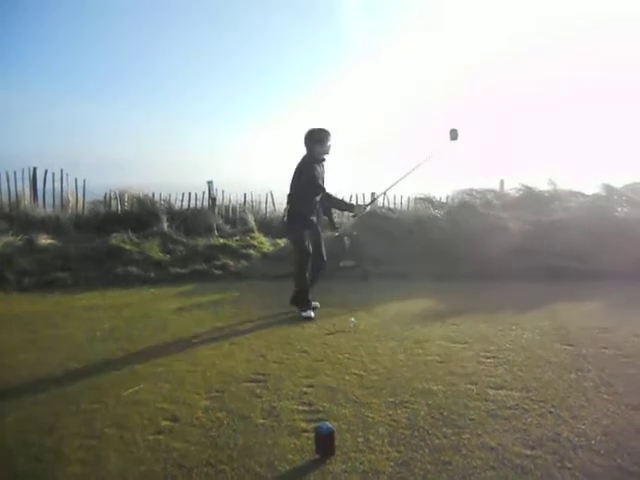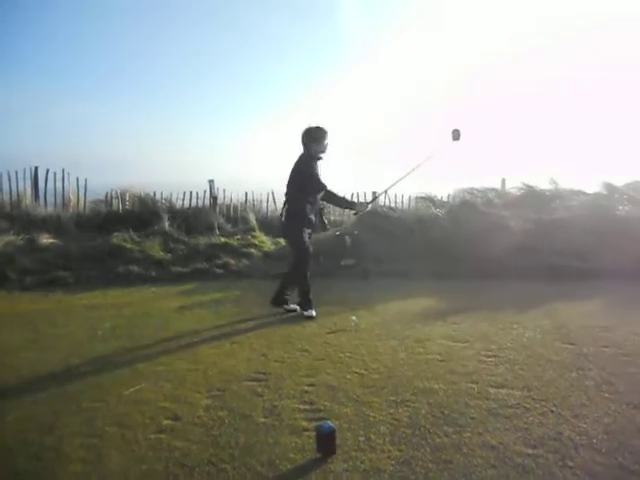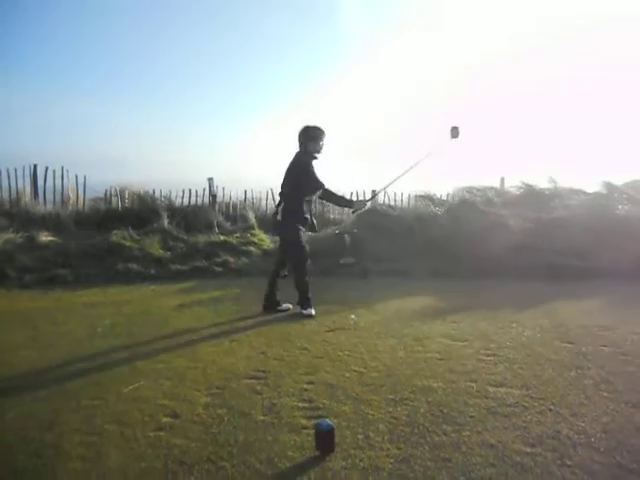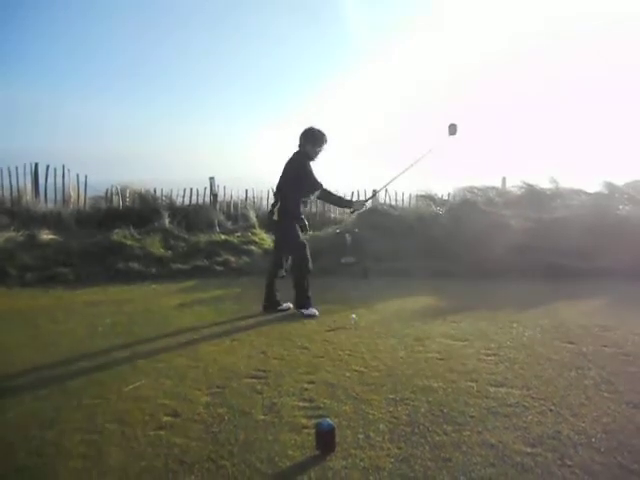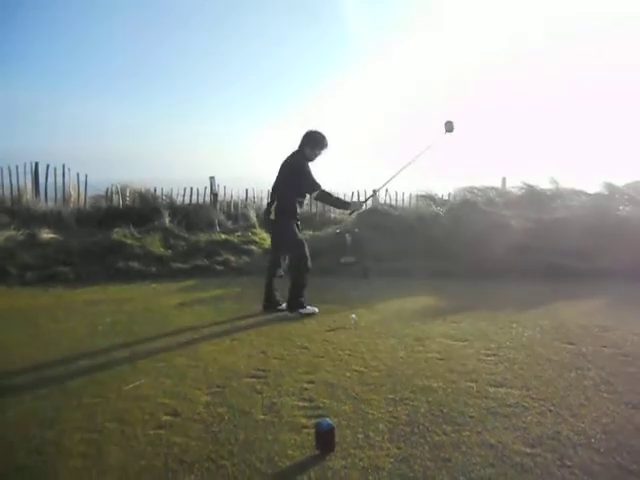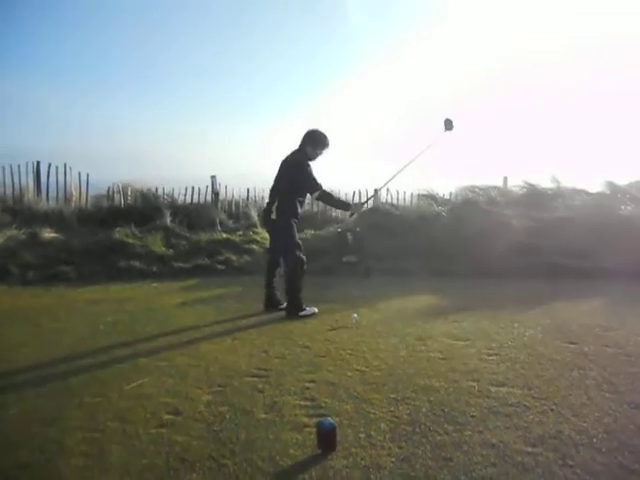
dt=0.1s
person 1, frame 1
left shoulder: (318, 164)
right shoulder: (307, 167)
right elbow: (322, 196)
left wrist: (330, 217)
right wrist: (351, 208)
left hip: (311, 219)
right hip: (298, 220)
left knee: (319, 260)
right knee: (304, 260)
left ankle: (299, 296)
right ankle: (304, 304)
person 1, frame 2
left shoulder: (309, 163)
right shoulder: (306, 165)
right elbow: (324, 193)
left wrist: (320, 216)
right wrist: (353, 205)
left hip: (302, 218)
right hip: (294, 219)
left knee: (301, 260)
right knee: (303, 260)
left ankle: (281, 297)
right ankle: (306, 304)
person 1, frame 3
left shoulder: (304, 161)
right shoulder: (302, 164)
right elbow: (321, 192)
left wrist: (310, 218)
right wrist: (351, 204)
left hip: (295, 217)
right hip: (289, 218)
left knee: (285, 260)
right knee: (300, 259)
left ankle: (271, 302)
right ankle: (305, 303)
person 1, frame 4
left shoulder: (298, 161)
right shoulder: (300, 164)
right elbow: (320, 192)
left wrist: (301, 218)
right wrist: (350, 204)
left hip: (283, 216)
right hip: (284, 217)
left knee: (279, 259)
right knee: (302, 257)
left ankle: (271, 301)
right ankle: (303, 303)
person 1, frame 5
left shoulder: (295, 162)
right shoulder: (298, 165)
right elbow: (318, 193)
left wrist: (295, 218)
right wrist: (347, 205)
left hip: (279, 215)
right hip: (281, 216)
left knee: (277, 258)
right knee: (300, 256)
left ankle: (271, 301)
right ankle: (296, 302)
person 1, frame 6
left shoulder: (294, 160)
right shoulder: (300, 165)
right elbow: (319, 194)
right wrist: (348, 207)
left hip: (276, 215)
right hip: (281, 217)
left knee: (276, 258)
right knee: (296, 260)
left ankle: (272, 301)
right ankle: (295, 306)
